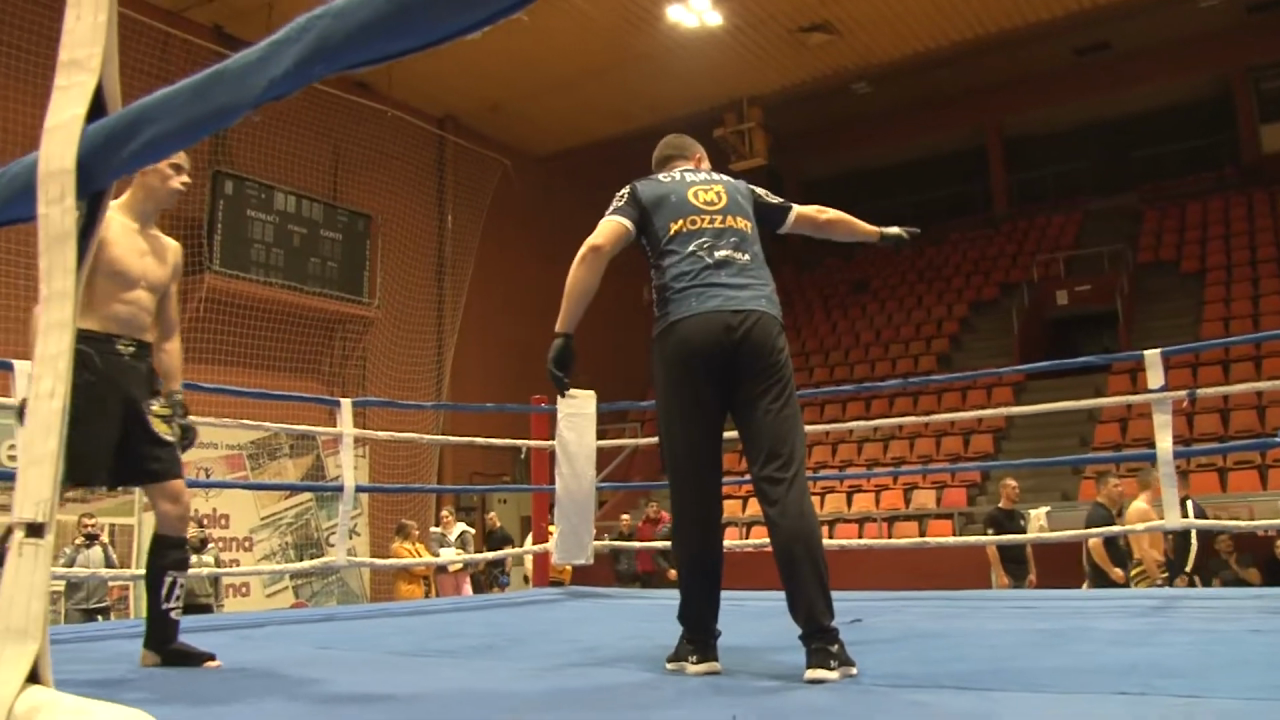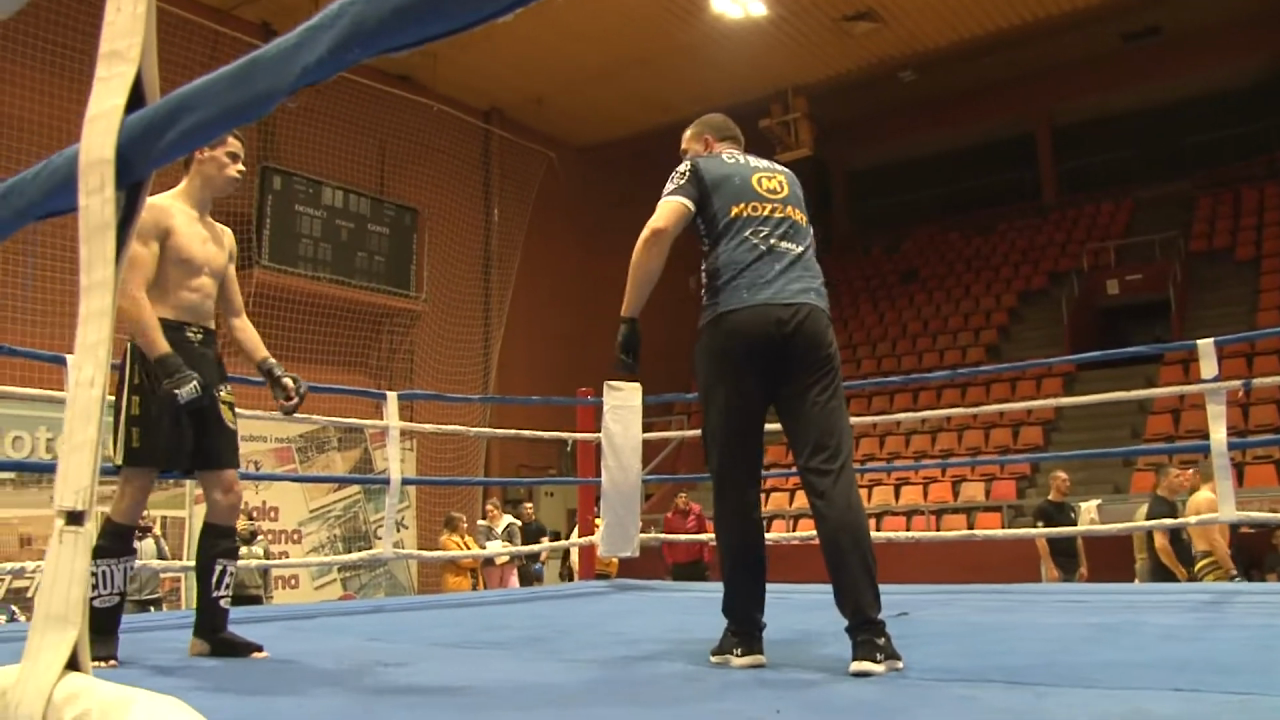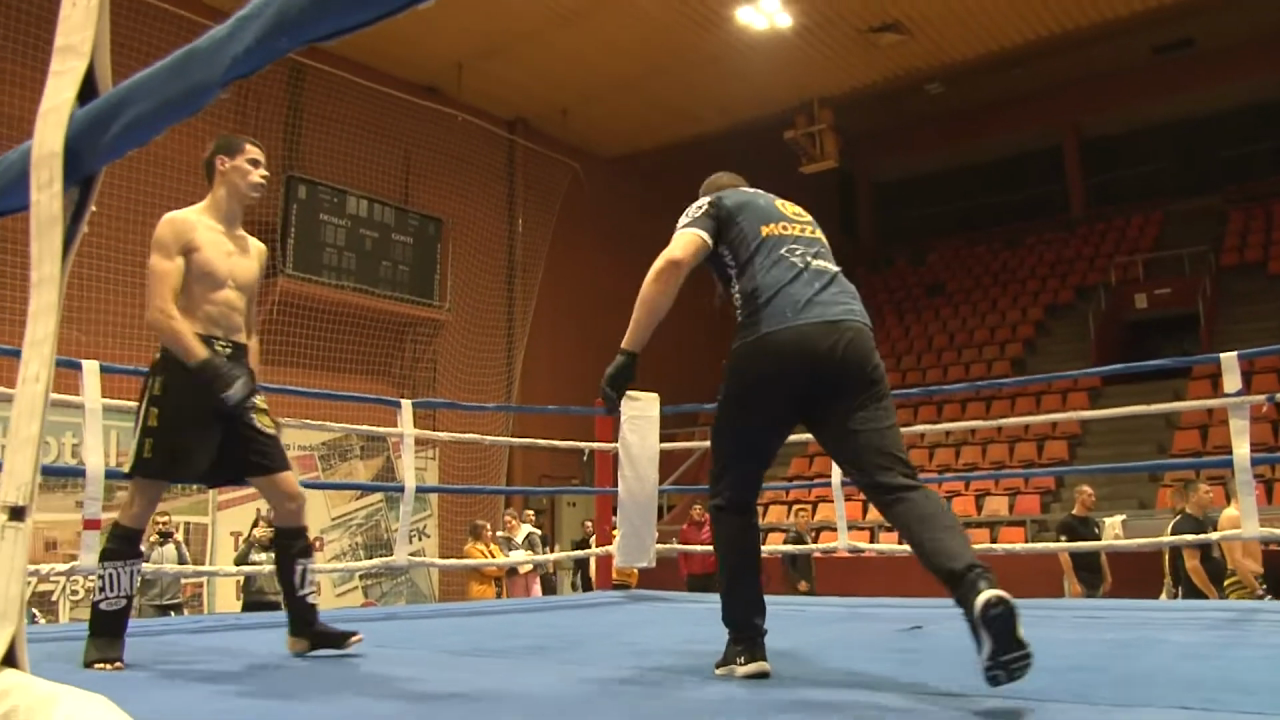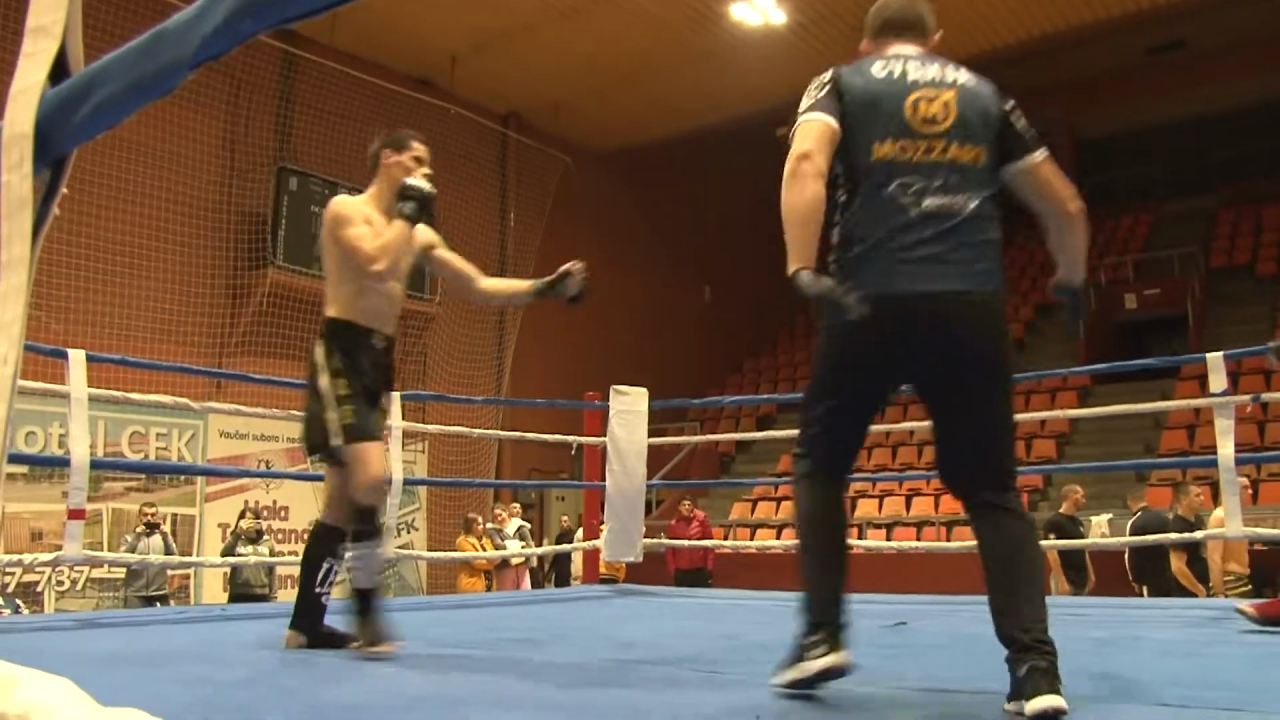
dt=0.5s
person 1, frame 1
left shoulder: (642, 192)
right shoulder: (740, 191)
left elbow: (595, 248)
right elbow: (818, 218)
left wrist: (563, 334)
right wrist: (879, 233)
left hip: (687, 331)
right hip: (758, 325)
left knee: (694, 490)
right knee: (783, 483)
left ankle: (698, 642)
right ankle: (822, 643)
person 1, frame 2
left shoulder: (697, 168)
right shoulder: (787, 177)
left elbow: (659, 230)
left wrist: (628, 319)
left hip: (736, 321)
right hip: (807, 316)
left knee: (735, 483)
right knee: (831, 475)
left ankle: (743, 634)
right ankle: (868, 637)
person 1, frame 3
left shoulder: (712, 205)
right shoulder: (802, 215)
left elbow: (672, 262)
left wrist: (628, 352)
left hip: (773, 344)
right hip: (849, 336)
left knee: (732, 496)
right knee: (898, 483)
left ankle: (745, 643)
right ankle: (977, 590)
person 1, frame 4
left shoulder: (842, 83)
right shoulder: (982, 93)
left elbow: (806, 160)
right elbow: (1065, 210)
left wrist: (804, 272)
right wrist: (1069, 280)
left hip: (874, 305)
right hip: (971, 308)
left knee: (820, 464)
right knee: (991, 489)
left ankle: (821, 634)
person 2, frame 1
left shoulder: (170, 251)
right shoulder: (93, 225)
left wrist: (177, 404)
left hip: (139, 378)
right hip: (88, 364)
left knee: (175, 504)
left ankle: (161, 640)
person 2, frame 2
left shoulder: (224, 236)
right shoulder: (155, 212)
left elbow: (235, 316)
right elbow: (133, 298)
left wrist: (273, 371)
right wrist: (168, 362)
left hip: (206, 361)
right hip: (159, 358)
left knee: (226, 496)
right knee: (135, 491)
left ankle: (210, 629)
right ankle: (101, 629)
person 2, frame 3
left shoulder: (255, 250)
right shoulder: (178, 227)
right elbow: (159, 312)
left wrist: (252, 385)
right wrist: (210, 368)
left hip: (237, 378)
right hip: (186, 371)
left knee: (289, 499)
right knee: (142, 501)
left ankle: (305, 626)
right ankle: (105, 632)
person 2, frame 4
left shoulder: (419, 235)
right shoulder: (344, 209)
left elbow: (481, 286)
right elbow: (375, 263)
left wrist: (548, 286)
right wrist: (406, 212)
left hip: (376, 361)
right hip: (340, 354)
left knee: (345, 499)
right knee: (371, 473)
left ankle: (306, 622)
right ankle: (366, 611)
